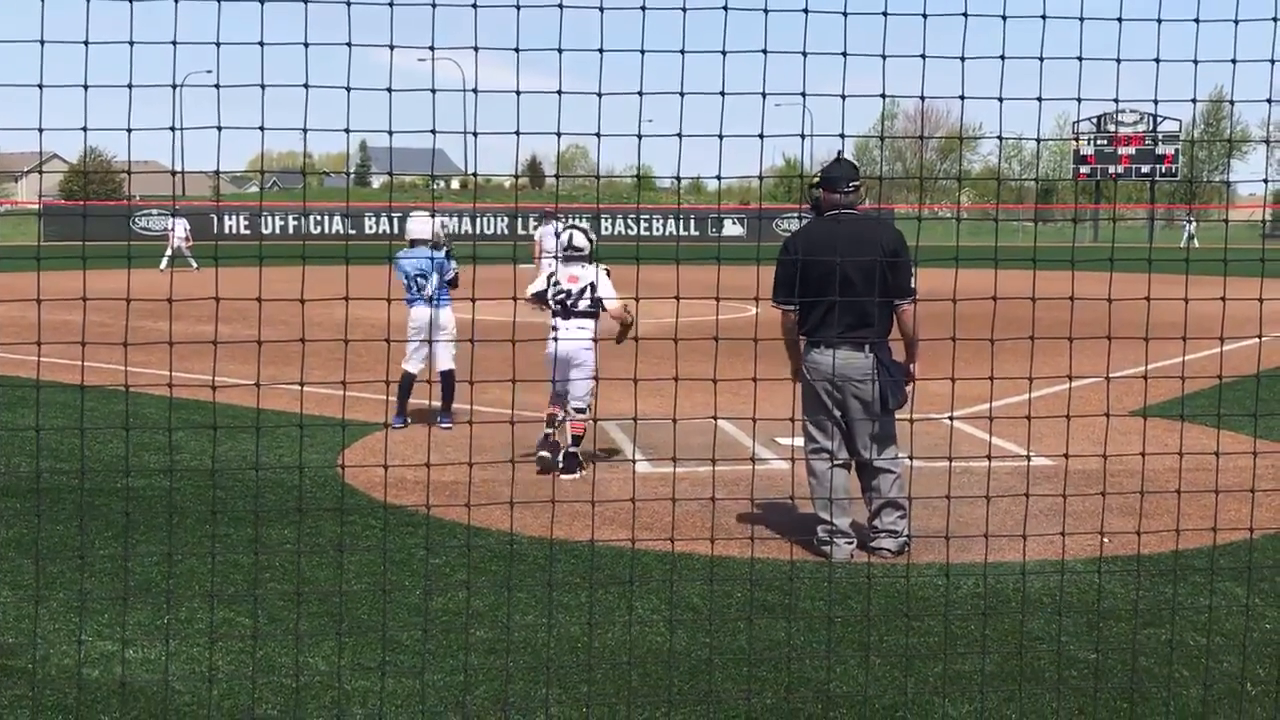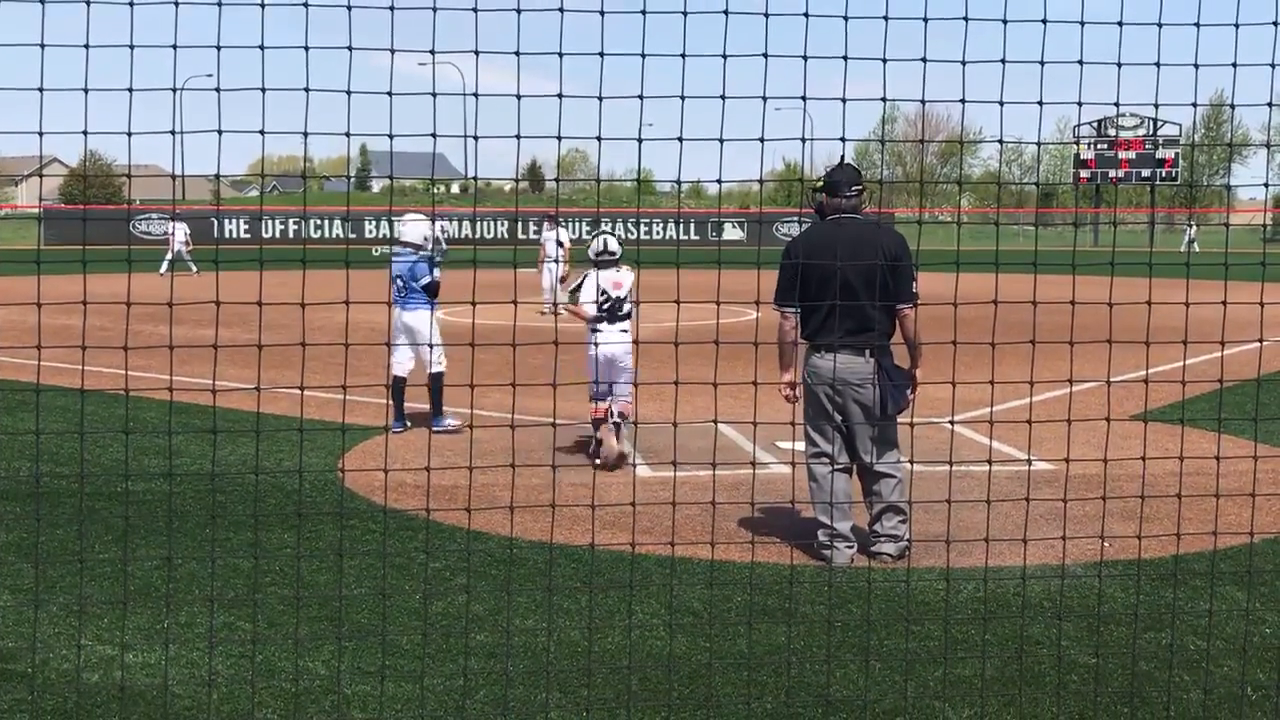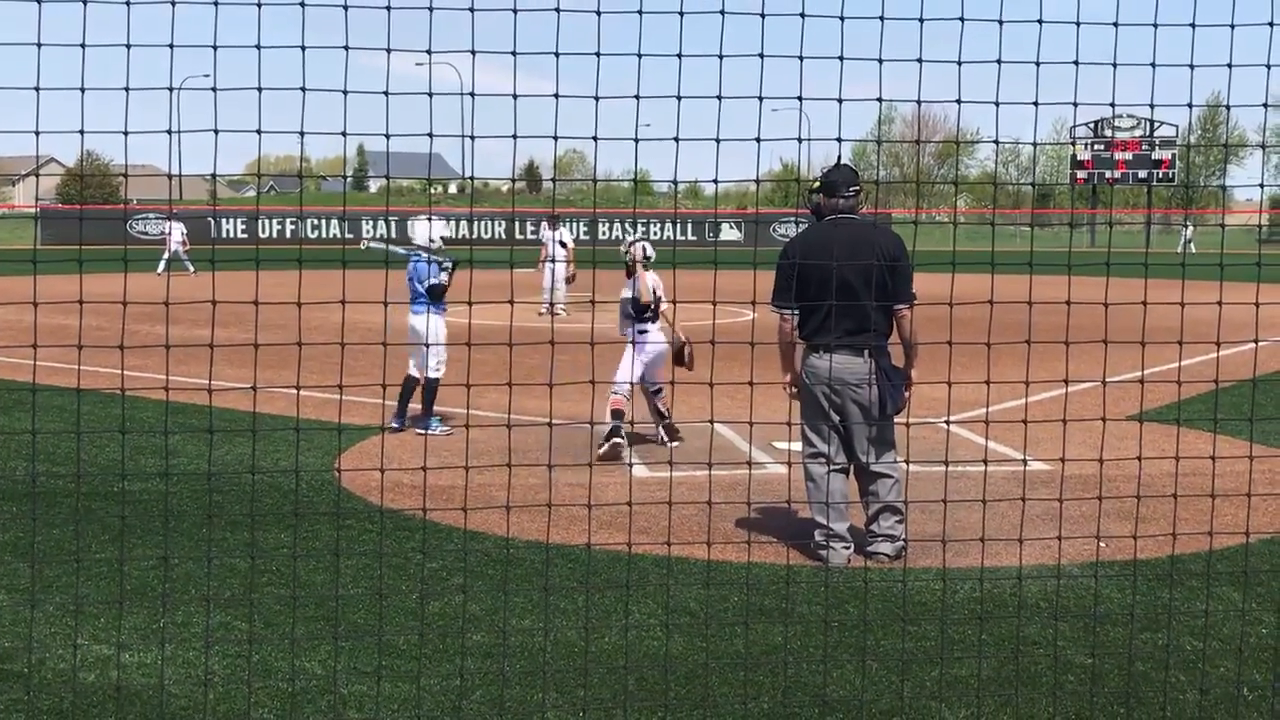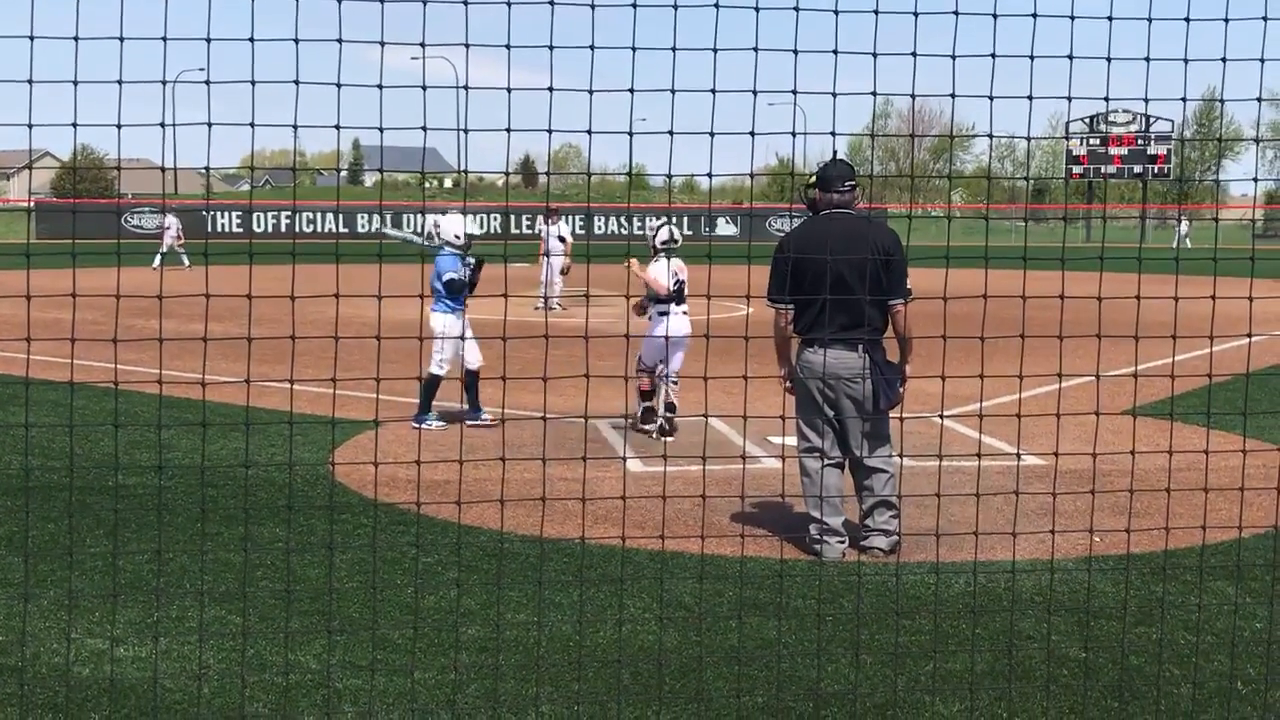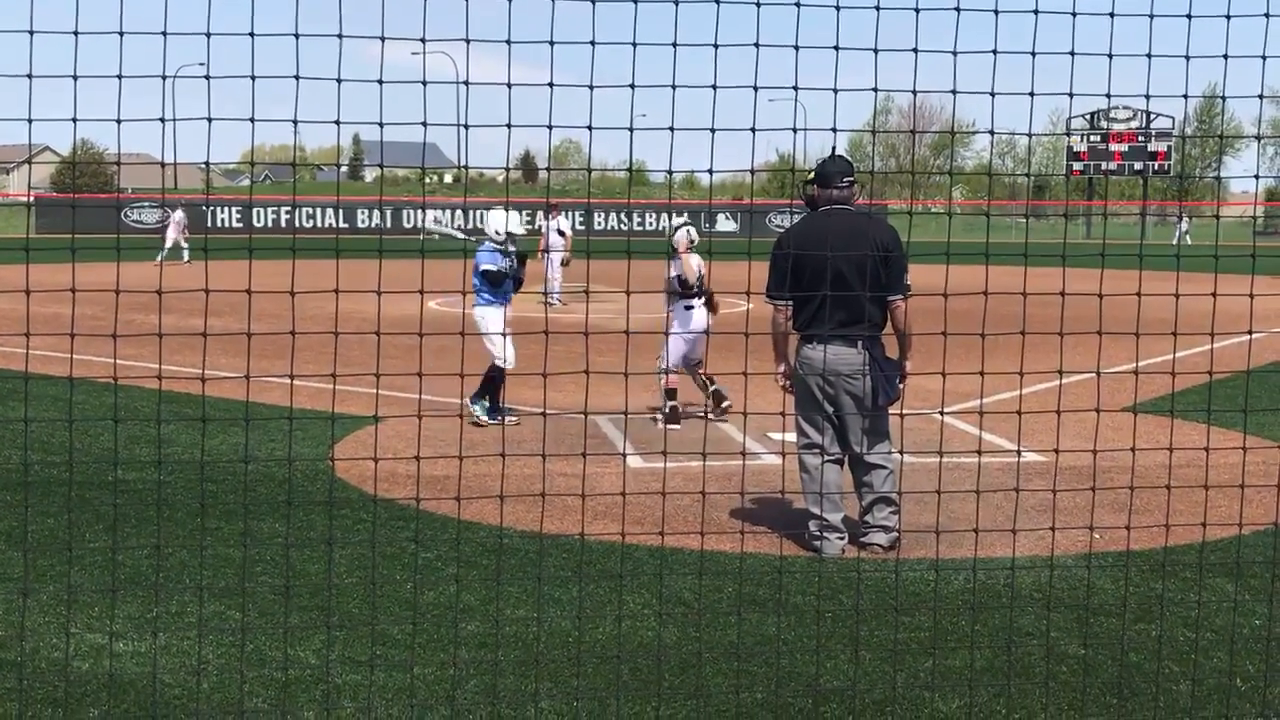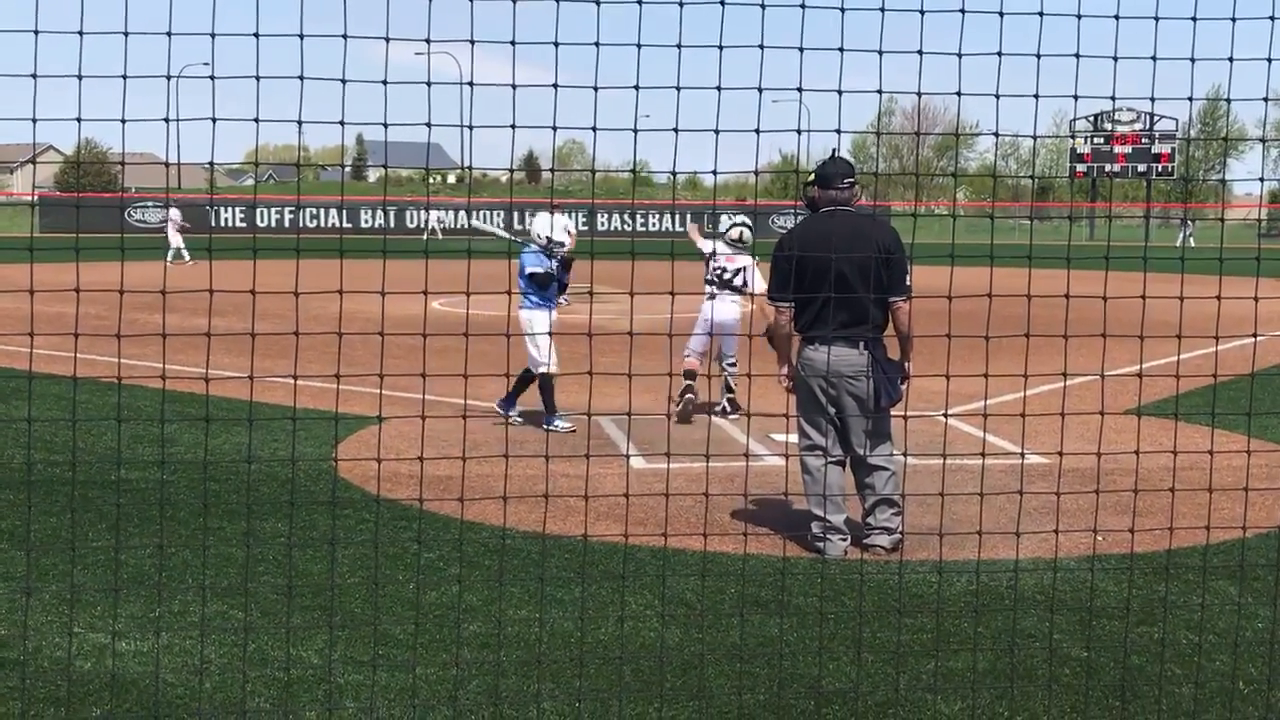
dt=0.4s
person 1, frame 1
left shoulder: (799, 242)
right shoulder: (887, 236)
left elbow: (789, 314)
right elbow: (904, 307)
left wrist: (796, 360)
right wrist: (911, 358)
left hip: (819, 359)
right hip: (870, 358)
left knee: (825, 453)
right knee: (880, 451)
left ankle: (836, 539)
right ankle: (889, 534)
person 1, frame 2
left shoulder: (801, 245)
right shoulder: (890, 241)
left elbow: (789, 317)
right elbow: (905, 311)
left wrist: (786, 370)
right wrist: (915, 363)
left hip: (820, 363)
right hip: (872, 363)
left knee: (826, 457)
right knee: (882, 455)
left ankle: (836, 543)
right ankle: (890, 539)
person 1, frame 3
left shoulder: (799, 246)
right shoulder: (887, 241)
left elbow: (787, 319)
right elbow: (903, 312)
left wrist: (789, 369)
right wrist: (910, 363)
left hip: (818, 364)
right hip: (870, 363)
left knee: (824, 458)
right knee: (879, 456)
left ankle: (833, 544)
right ankle: (886, 539)
person 1, frame 4
left shoulder: (794, 241)
right shoulder: (883, 236)
left elbow: (783, 314)
right elbow: (898, 307)
left wrist: (784, 363)
right wrist: (905, 358)
left hip: (813, 358)
right hip: (865, 358)
left knee: (819, 452)
right knee: (874, 450)
left ankle: (828, 538)
right ankle: (880, 533)
person 1, frame 5
left shoulder: (793, 237)
right shoulder: (881, 232)
left elbow: (782, 310)
right elbow: (897, 304)
left wrist: (781, 361)
right wrist: (905, 355)
left hip: (812, 355)
right hip: (864, 354)
left knee: (818, 448)
right knee: (873, 446)
left ankle: (827, 535)
right ankle: (880, 530)
person 1, frame 6
left shoulder: (794, 239)
right shoulder: (882, 233)
left elbow: (783, 312)
right elbow: (899, 305)
left wrist: (785, 363)
right wrist: (906, 357)
left hip: (814, 356)
right hip: (866, 356)
left knee: (820, 450)
right knee: (875, 448)
left ankle: (830, 536)
right ankle: (883, 531)
person 2, frame 1
left shoulder: (554, 271)
right shoulder: (597, 274)
left elbow: (530, 296)
right elbow: (615, 311)
left wrist: (551, 304)
right wrist: (628, 319)
left hip: (556, 341)
right hip: (583, 344)
left knee: (558, 396)
right knee: (580, 404)
left ankle: (548, 444)
right ankle: (570, 460)
person 2, frame 2
left shoulder: (591, 278)
right shoulder: (628, 275)
left elbow: (587, 315)
left wrist: (571, 307)
left hip: (598, 343)
right hip: (623, 343)
left knee: (599, 395)
right knee: (622, 395)
left ankle: (601, 447)
right ankle: (613, 431)
person 2, frame 3
left shoulder: (641, 279)
right shoulder: (652, 278)
left elbow: (645, 299)
right elbow: (664, 307)
left wrist: (638, 268)
right wrist: (678, 334)
left hip: (640, 343)
right hip: (657, 340)
left knee: (620, 390)
right knee: (653, 387)
left ankle: (615, 433)
right ankle: (668, 432)
person 2, frame 4
left shoulder: (658, 264)
right shoulder: (680, 264)
left elbow: (663, 290)
left wrist: (640, 273)
left hip: (662, 325)
right hip: (683, 325)
left knee: (644, 368)
right knee: (670, 376)
left ankle: (647, 417)
right ankle: (666, 425)
person 2, frame 5
left shoulder: (682, 261)
right shoulder: (696, 259)
left elbow: (692, 280)
left wrist: (682, 253)
right wrist: (710, 300)
left hip: (685, 319)
right hip: (701, 318)
left knee: (667, 366)
right knee: (693, 363)
left ankle: (672, 414)
right ankle: (717, 398)
person 2, frame 6
left shoulder: (715, 247)
right shoulder: (749, 261)
left elbow: (695, 237)
right elbow: (757, 296)
left wrist: (693, 230)
right wrist: (771, 320)
left hip: (710, 309)
right hip: (733, 312)
left knee: (693, 352)
right knee: (729, 358)
left ankle: (689, 391)
right ankle: (729, 404)
person 3, frame 1
left shoulder: (400, 258)
right shoulder: (439, 256)
right elbow: (454, 283)
right wrist: (449, 259)
left hip: (417, 313)
right hip: (443, 313)
left knee: (411, 365)
right knee: (446, 365)
left ankle: (400, 415)
right ankle: (445, 415)
person 3, frame 2
left shoulder: (395, 258)
right shoulder: (419, 260)
right elbow: (433, 291)
left wrist: (430, 264)
right wrist: (435, 268)
left hip: (400, 314)
right hip: (421, 315)
left knee: (399, 368)
right knee: (436, 365)
left ankle: (399, 420)
right ankle: (438, 418)
person 3, frame 3
left shoulder: (417, 260)
right shoulder: (427, 263)
right elbow: (437, 293)
left wrist: (447, 271)
right wrist: (445, 272)
left hip: (416, 317)
right hip: (430, 319)
left knee: (415, 369)
right knee: (434, 370)
left ankle: (399, 417)
right ankle: (426, 420)
person 3, frame 4
left shoulder: (456, 257)
right shoulder: (447, 259)
left elbow: (467, 289)
right elbow: (455, 288)
left wrist: (476, 270)
right wrist: (467, 268)
left hip: (457, 316)
right hip: (446, 317)
left knee: (473, 362)
right knee: (439, 366)
left ankle: (475, 412)
right ankle: (422, 415)
person 3, frame 5
left shoulder: (503, 253)
right shoulder: (485, 253)
left elbow: (515, 286)
right elbow: (494, 280)
left wrist: (521, 265)
right wrist: (508, 260)
left hip: (500, 311)
right hip: (488, 311)
left knee: (502, 360)
right knee: (504, 358)
left ankle: (493, 410)
right ankle: (478, 398)
person 3, frame 6
left shoulder: (548, 256)
right shoulder: (530, 255)
left elbow: (558, 290)
right elbow: (542, 283)
right wrist: (554, 263)
left hip: (546, 314)
right hip: (535, 315)
left knee: (536, 365)
right knee: (546, 365)
left ankle: (507, 403)
right ankle: (551, 417)
